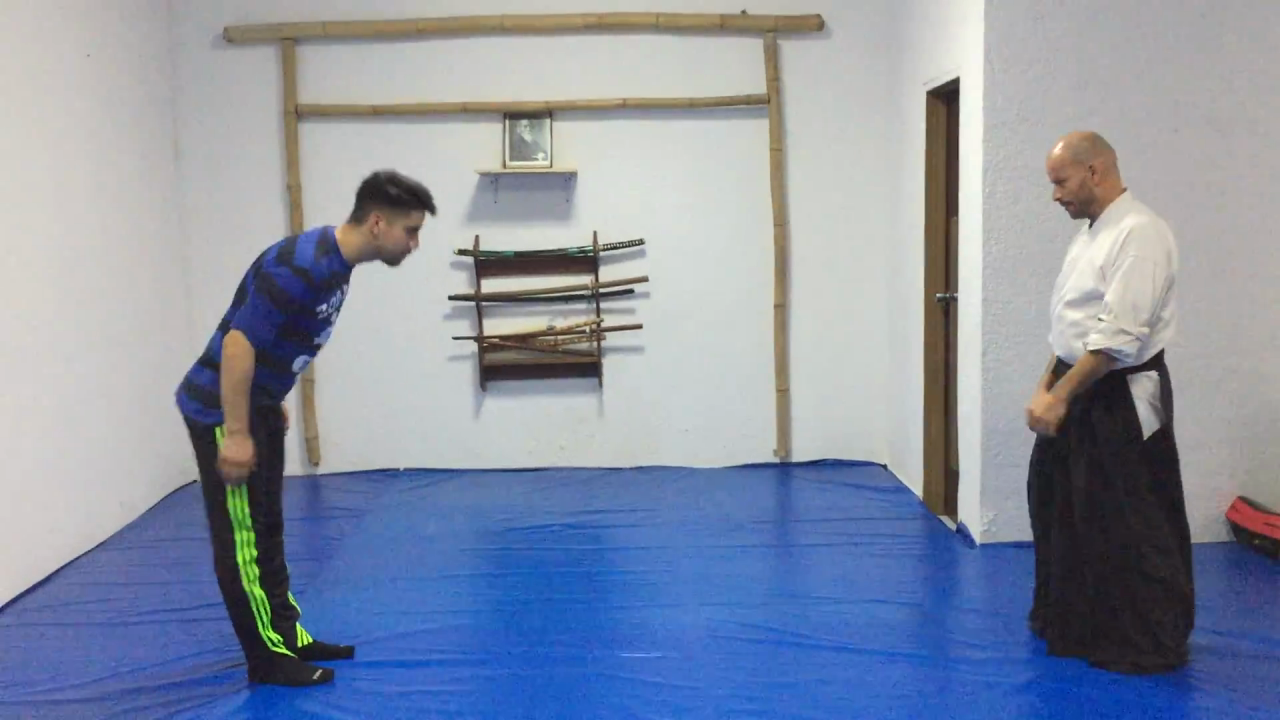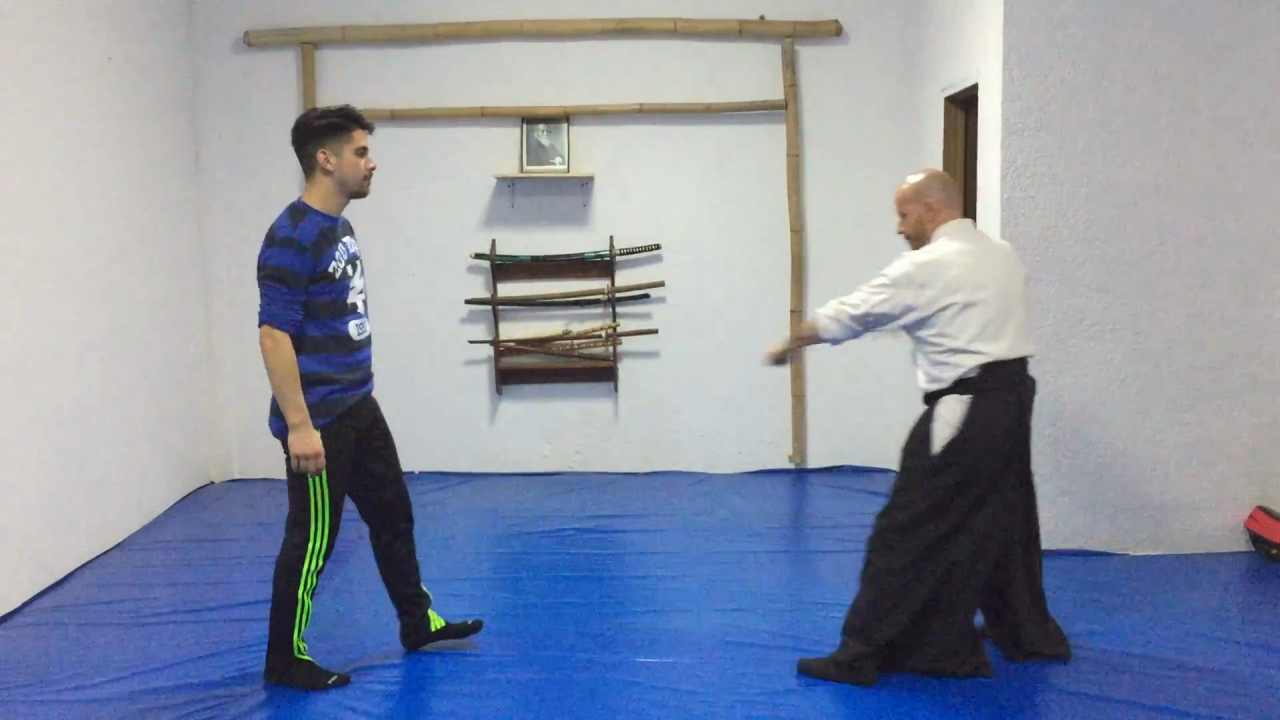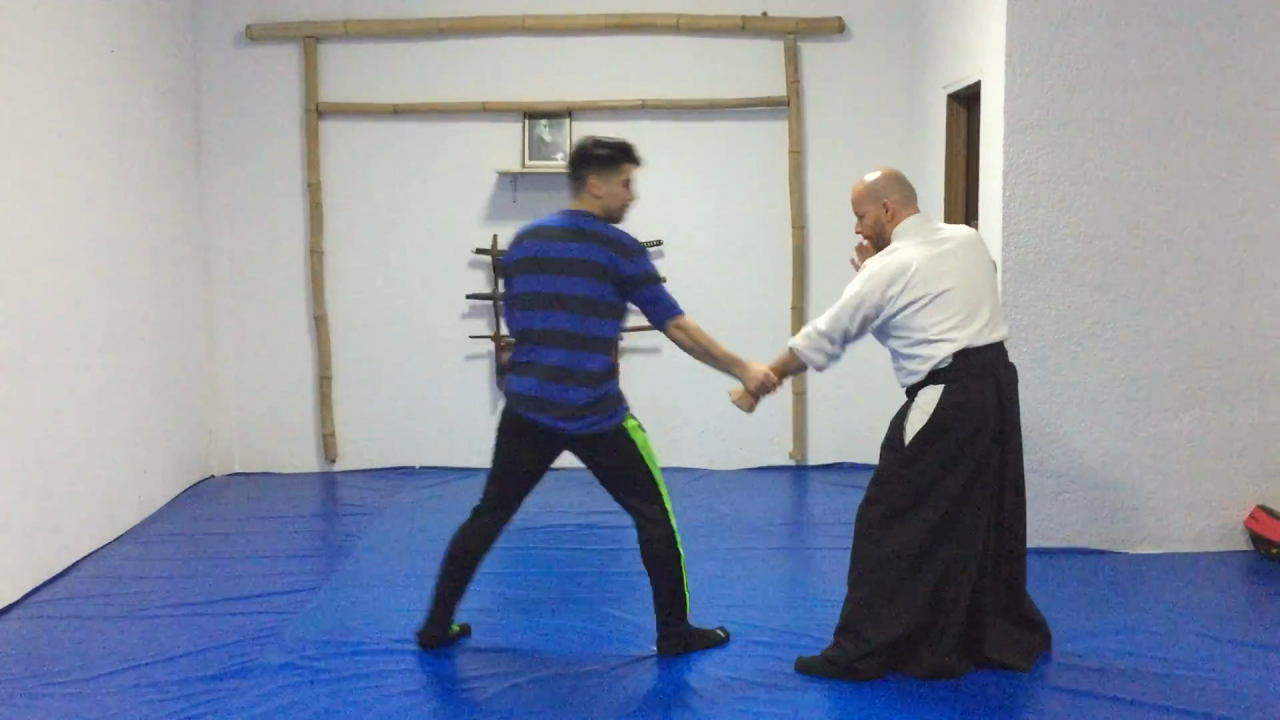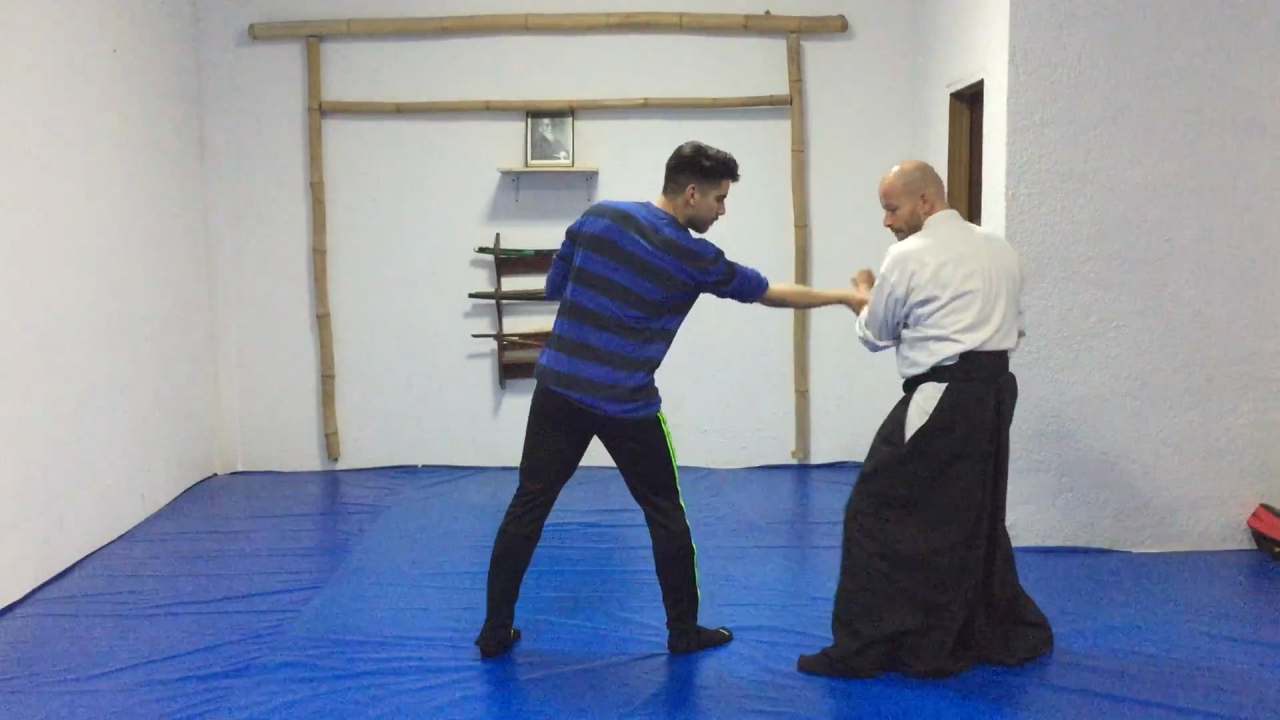
dt=1s
person 1, frame 1
left shoulder: (335, 261)
right shoulder: (300, 265)
right elbow: (239, 343)
right wrist: (235, 432)
left hip: (259, 405)
right hip: (219, 409)
left knee: (266, 528)
right knee: (241, 535)
left ankle: (288, 634)
right ankle: (268, 655)
person 1, frame 2
left shoulder: (340, 228)
right shoulder: (292, 237)
right elbow: (274, 336)
right wrist: (298, 426)
left hip: (358, 407)
right hip: (319, 419)
left knee: (392, 514)
right knee: (312, 537)
left ankle: (418, 621)
right ankle: (286, 660)
person 1, frame 3
left shoulder: (524, 243)
right shoulder: (619, 248)
right elbow: (677, 326)
right wrist: (742, 369)
left hip: (527, 407)
right hip: (595, 413)
left knee: (492, 511)
right knee: (652, 513)
left ankle: (438, 624)
right ankle: (675, 631)
person 1, frame 4
left shoulder: (597, 217)
right shoulder: (695, 257)
left elbow: (554, 286)
right elbow: (766, 292)
right wrist: (844, 296)
left hip: (557, 387)
right hip: (626, 403)
left knee: (529, 505)
right knee: (665, 513)
left ankle: (495, 631)
right ankle: (684, 631)
person 2, frame 1
left shoulder: (1140, 234)
right shoulder: (1092, 232)
left elbow: (1117, 336)
left wrist: (1060, 397)
right wrist: (1047, 386)
left hip: (1122, 400)
right hip: (1082, 393)
left knee: (1130, 525)
right knee: (1059, 504)
left ankle: (1148, 642)
right ankle: (1070, 621)
person 2, frame 2
left shoulder: (925, 266)
right shoulder: (1003, 254)
left elbow: (842, 318)
left wrist: (789, 343)
left hip: (965, 413)
right hip: (1008, 401)
left knee: (906, 532)
right knee: (997, 524)
left ankle: (861, 656)
right ankle: (1027, 633)
person 2, frame 3
left shoulder: (887, 269)
right shoulder: (969, 241)
left elbow: (820, 341)
left hip: (947, 400)
right hip: (996, 386)
left knee: (892, 523)
right knee: (988, 517)
left ankle: (859, 652)
right ankle: (1007, 636)
person 2, frame 4
left shoulder: (909, 256)
right shoulder: (1000, 248)
left elbow: (875, 335)
right elbow: (1013, 326)
left wrist: (865, 299)
left hip: (942, 400)
right hip: (994, 392)
left knee: (881, 513)
right knee: (976, 519)
left ankle: (865, 647)
right ankle: (1008, 634)
